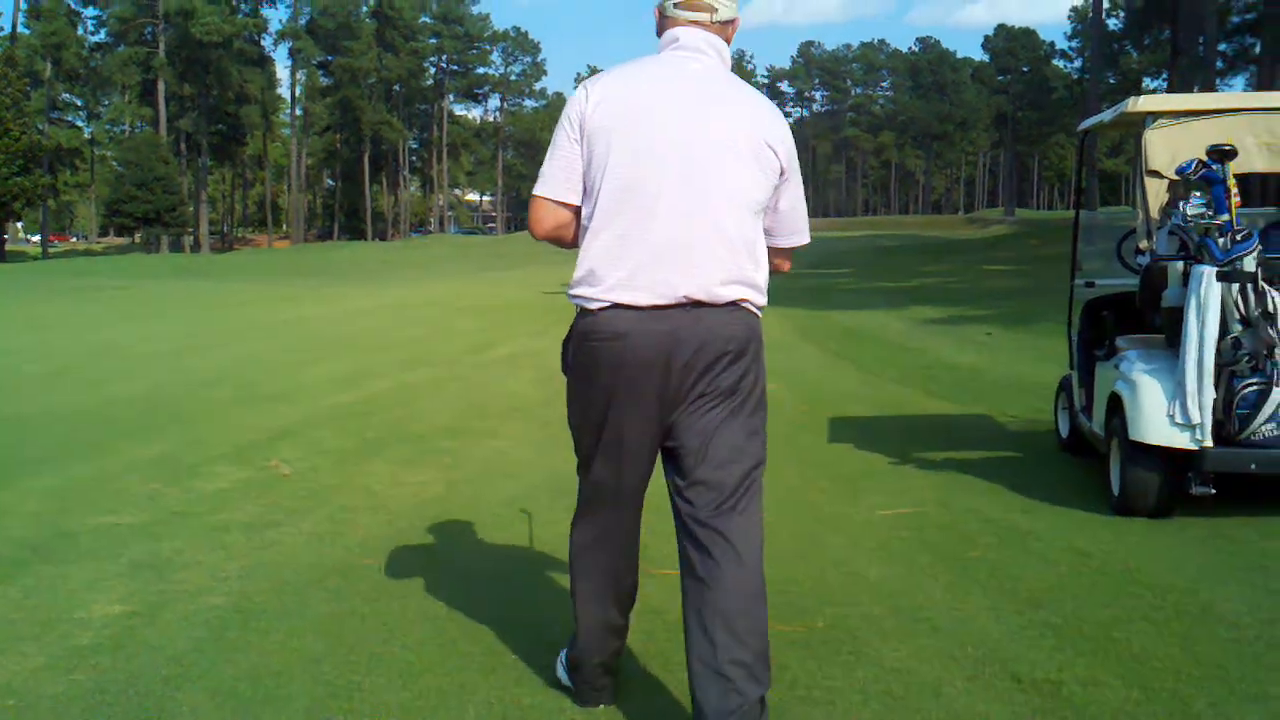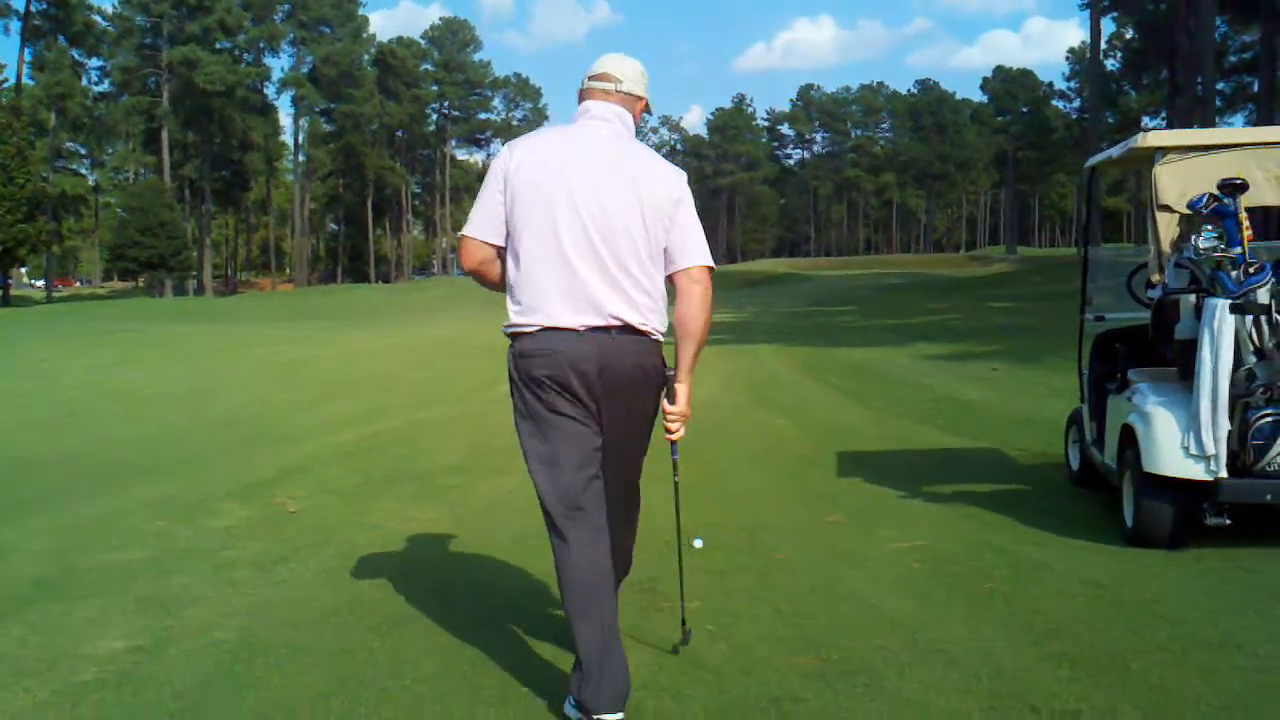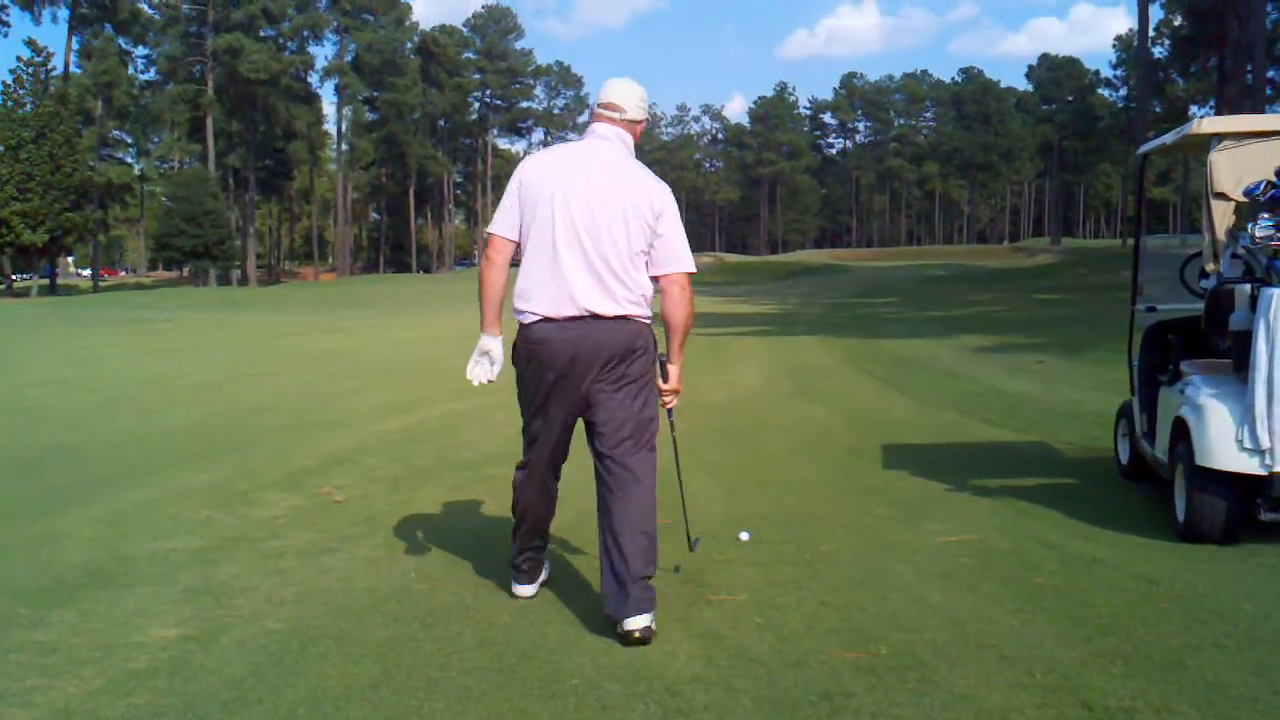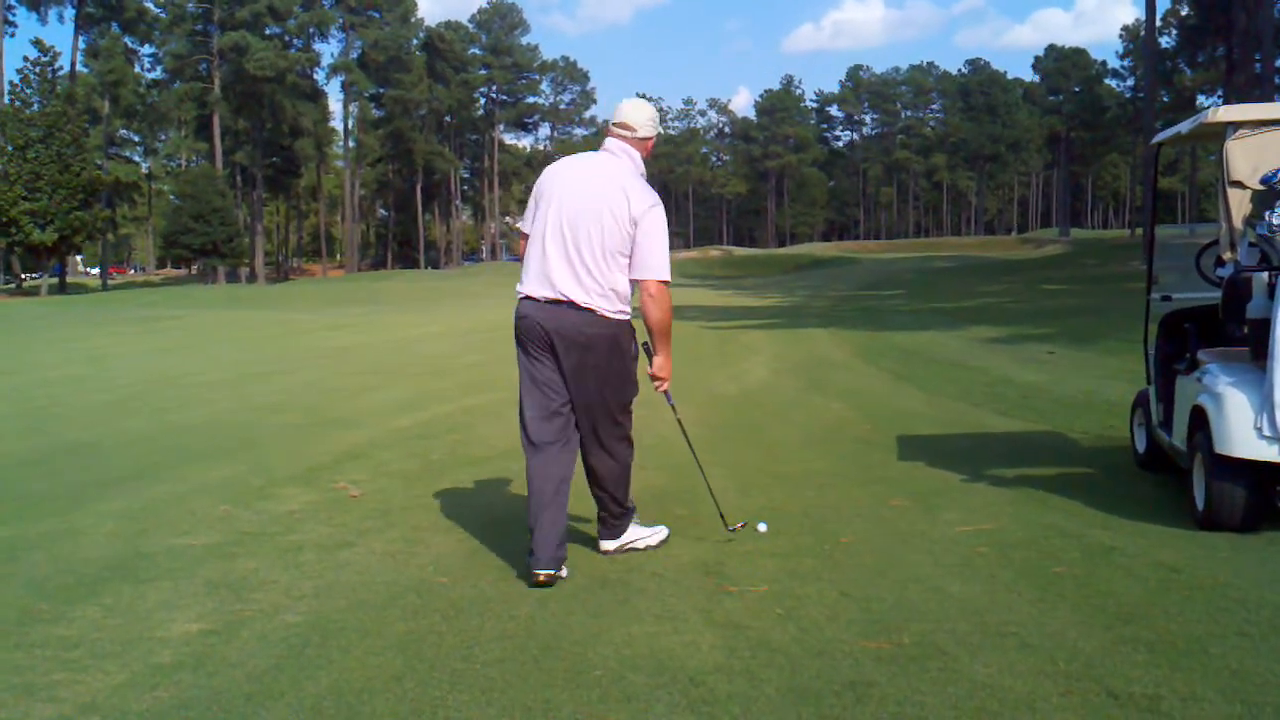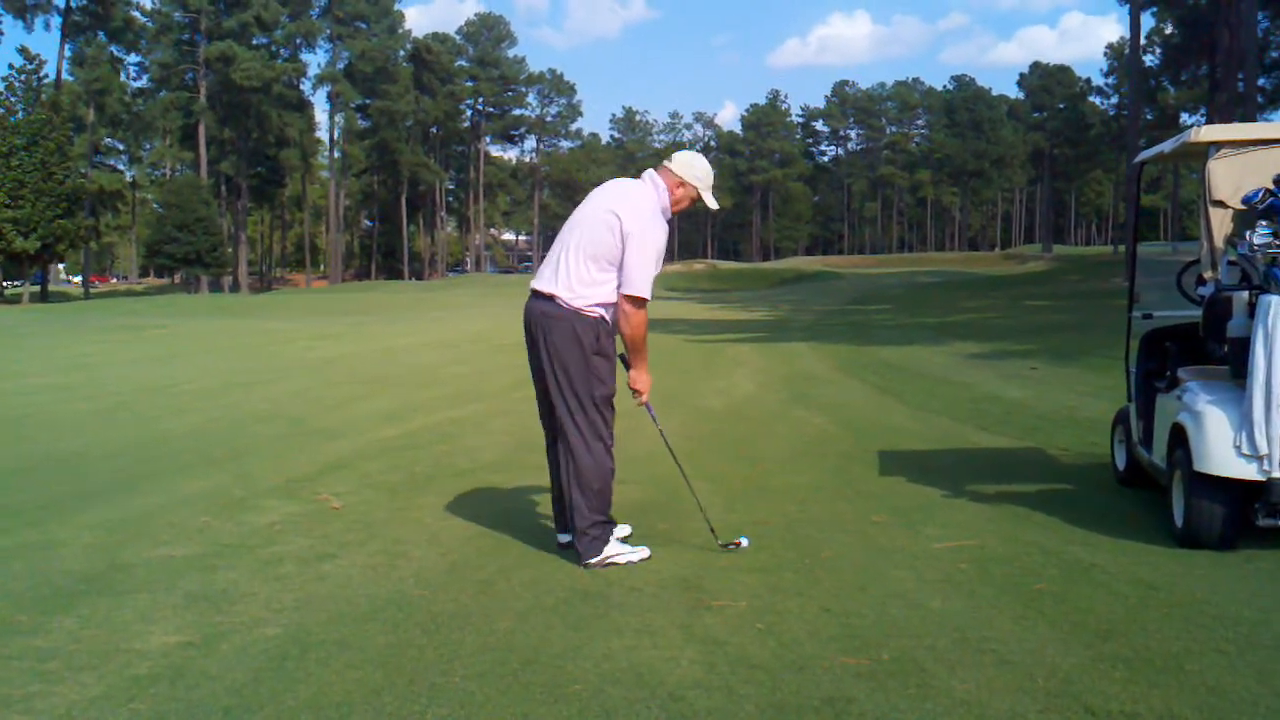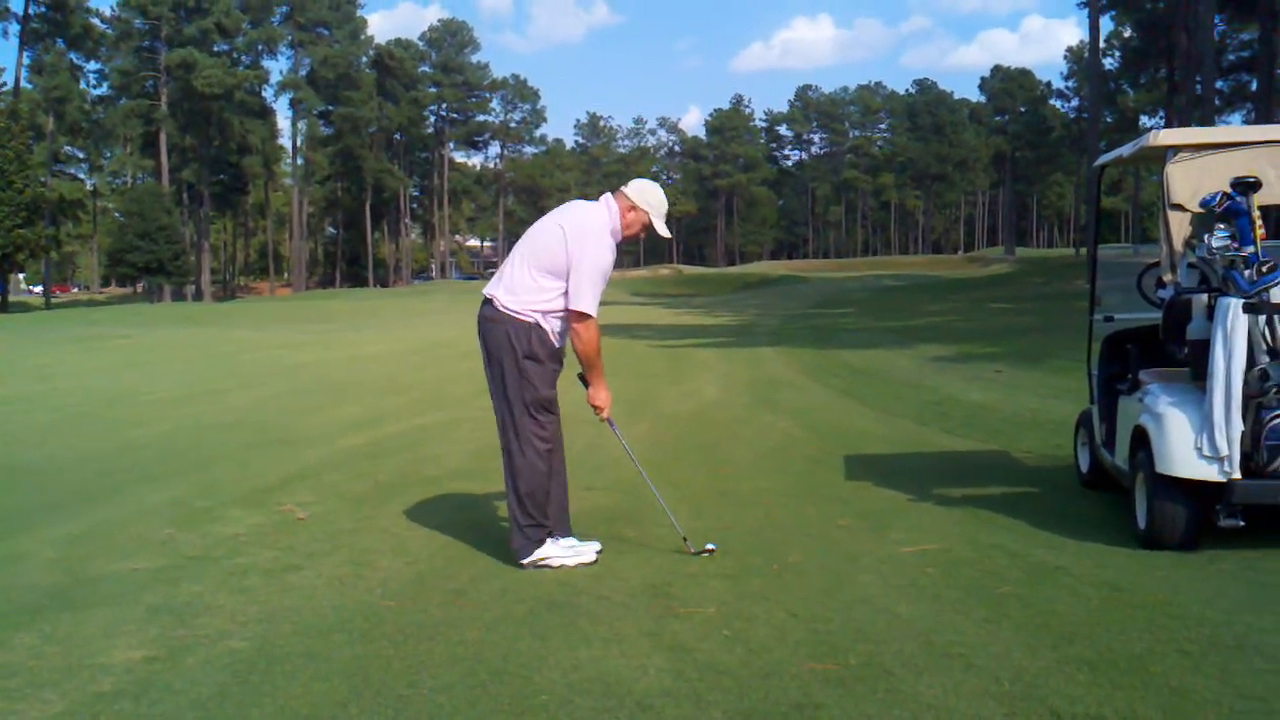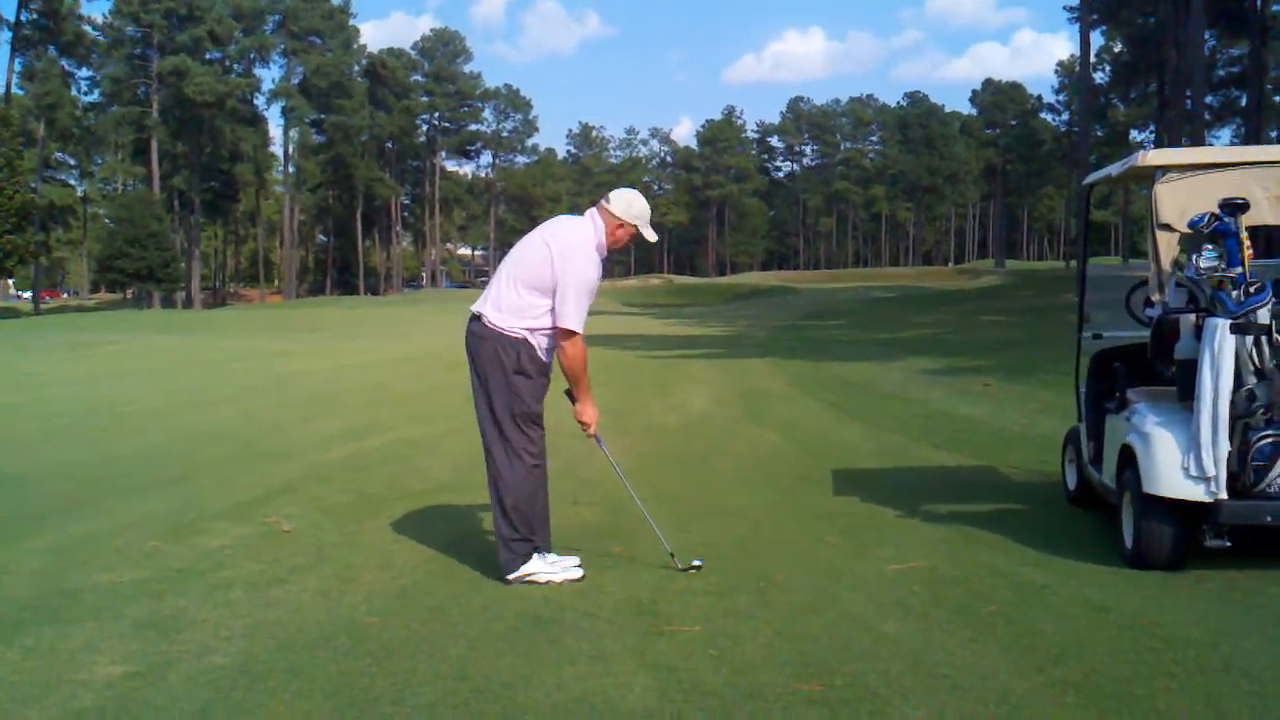
dt=0.7s
person 1, frame 1
left shoulder: (598, 95)
right shoulder: (765, 118)
left elbow: (548, 222)
right elbow: (780, 251)
left hip: (615, 332)
right hip: (724, 339)
left knee: (605, 508)
right knee: (723, 531)
person 1, frame 2
left shoulder: (520, 154)
right shoulder: (663, 173)
left elbow: (474, 257)
right elbow: (694, 283)
right wrist: (684, 379)
left hip: (546, 353)
right hip: (633, 355)
left knee: (575, 514)
right knee: (615, 502)
right ankle: (597, 645)
person 1, frame 3
left shoulder: (536, 166)
right shoulder: (652, 187)
left elbow: (496, 255)
right elbow: (676, 286)
left wrist: (490, 334)
right wrist: (675, 362)
left hip: (544, 336)
right hip: (621, 340)
left knee: (540, 458)
right knee: (628, 467)
left ankle: (526, 568)
right ankle: (632, 603)
person 1, frame 4
left shoulder: (557, 171)
right shoulder: (643, 198)
left elbow: (525, 244)
right elbow: (653, 290)
right wrist: (662, 353)
left hip: (535, 316)
right hip: (599, 326)
left knee: (545, 436)
right knee: (607, 434)
left ankle: (546, 554)
right ankle: (615, 528)
person 1, frame 5
left shoulder: (618, 189)
right shoulder: (649, 220)
right elbow: (631, 304)
right wrist: (639, 367)
left hip: (544, 309)
right hip: (576, 323)
left knee: (566, 426)
right knee: (590, 432)
left ankle: (572, 523)
right ankle: (596, 543)
person 1, frame 6
left shoulder: (583, 212)
right shoulder: (598, 238)
right elbow: (582, 321)
right wrist: (598, 383)
left hip: (509, 321)
right hip: (518, 330)
left knee: (542, 432)
right knee: (534, 435)
left ankle: (550, 532)
right ankle: (534, 543)
person 1, frame 7
left shoulder: (569, 227)
right shoulder: (583, 255)
right elbow: (569, 337)
right wrist: (584, 400)
left hip: (500, 337)
right hip: (507, 345)
left knee: (525, 450)
right knee: (520, 451)
left ankle: (531, 549)
right ankle: (522, 559)
